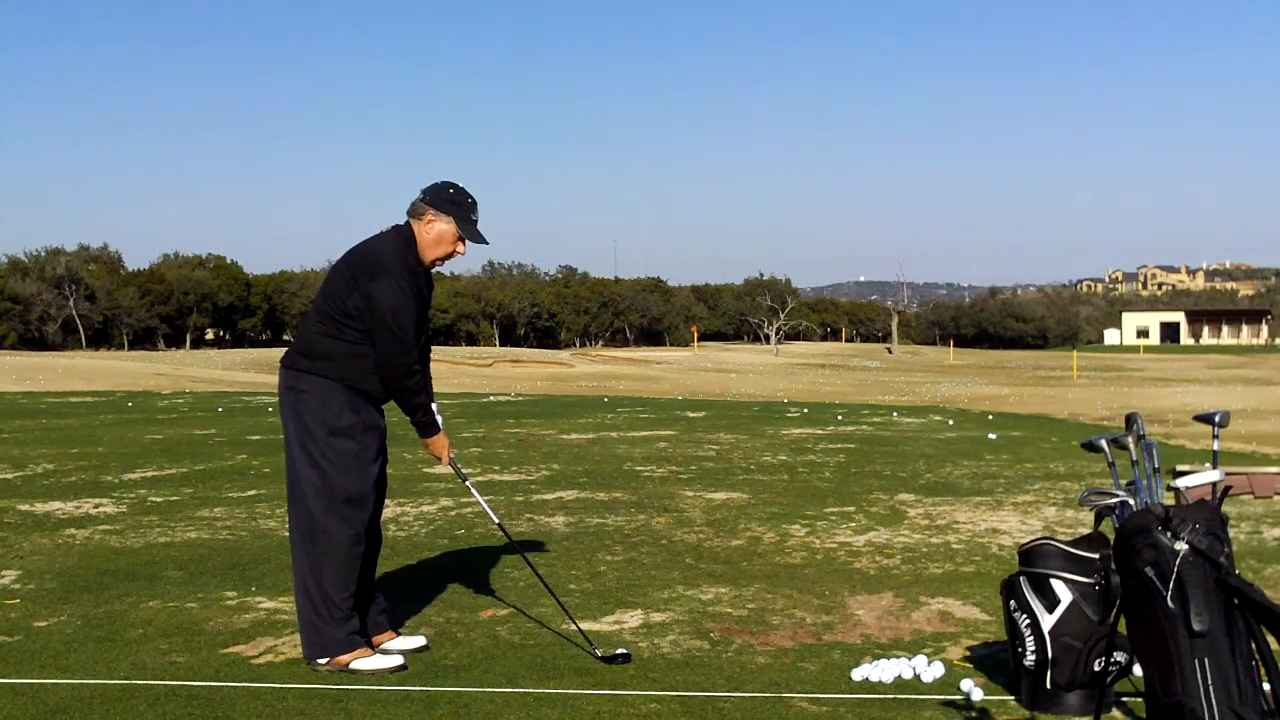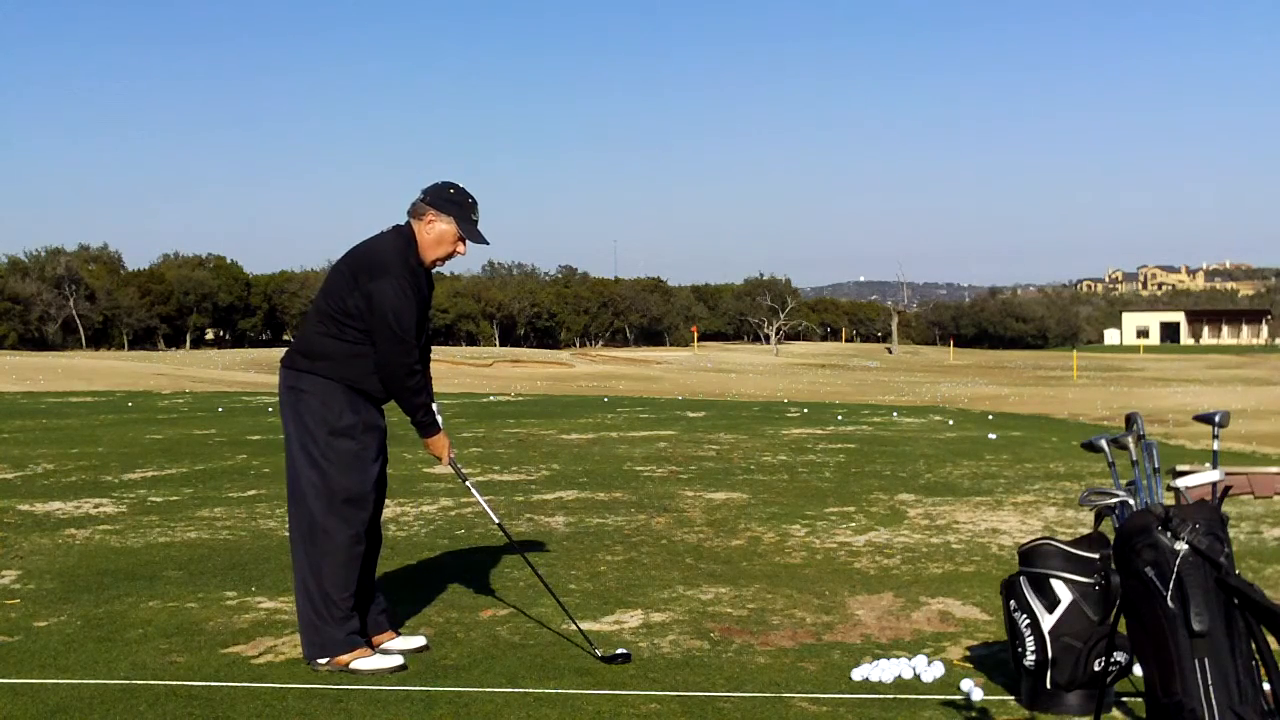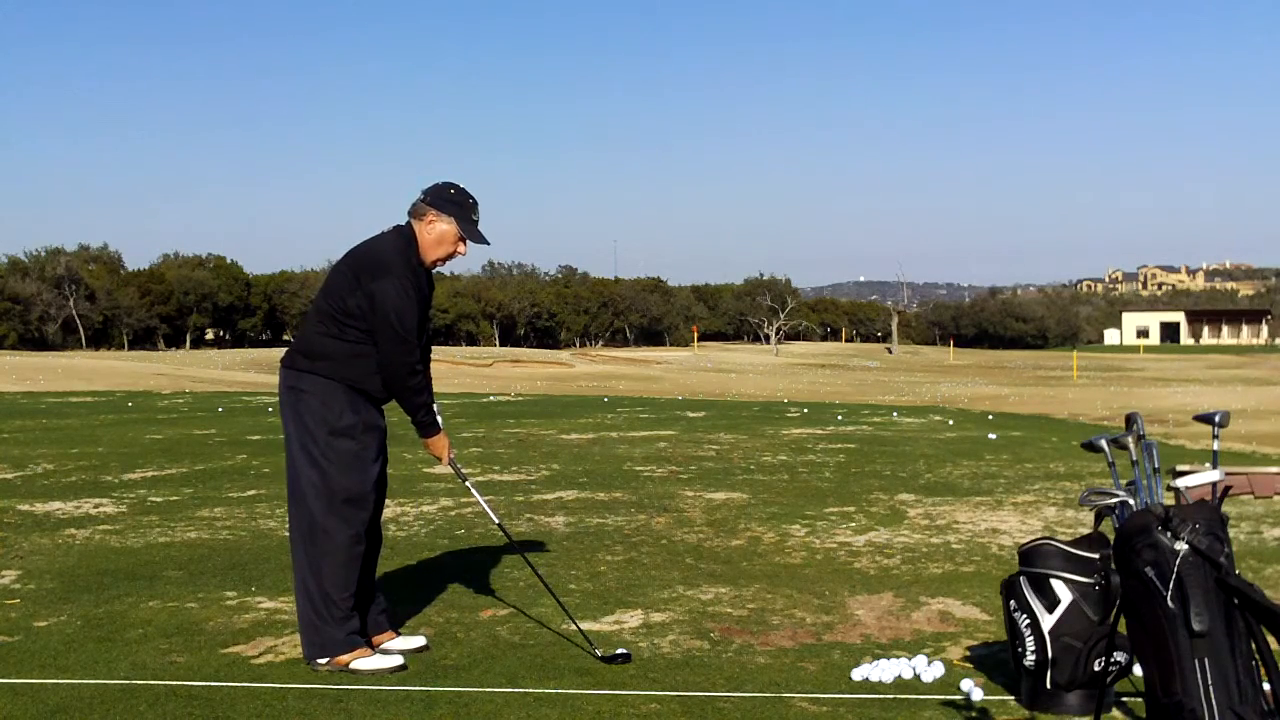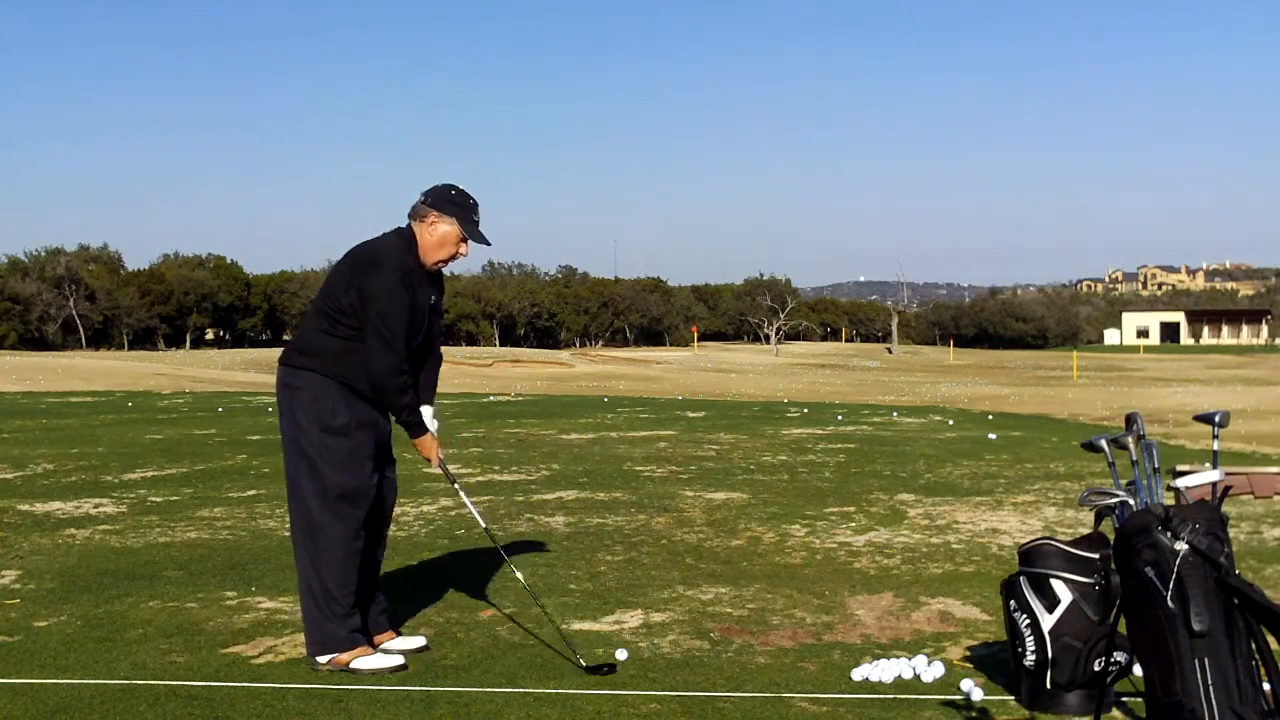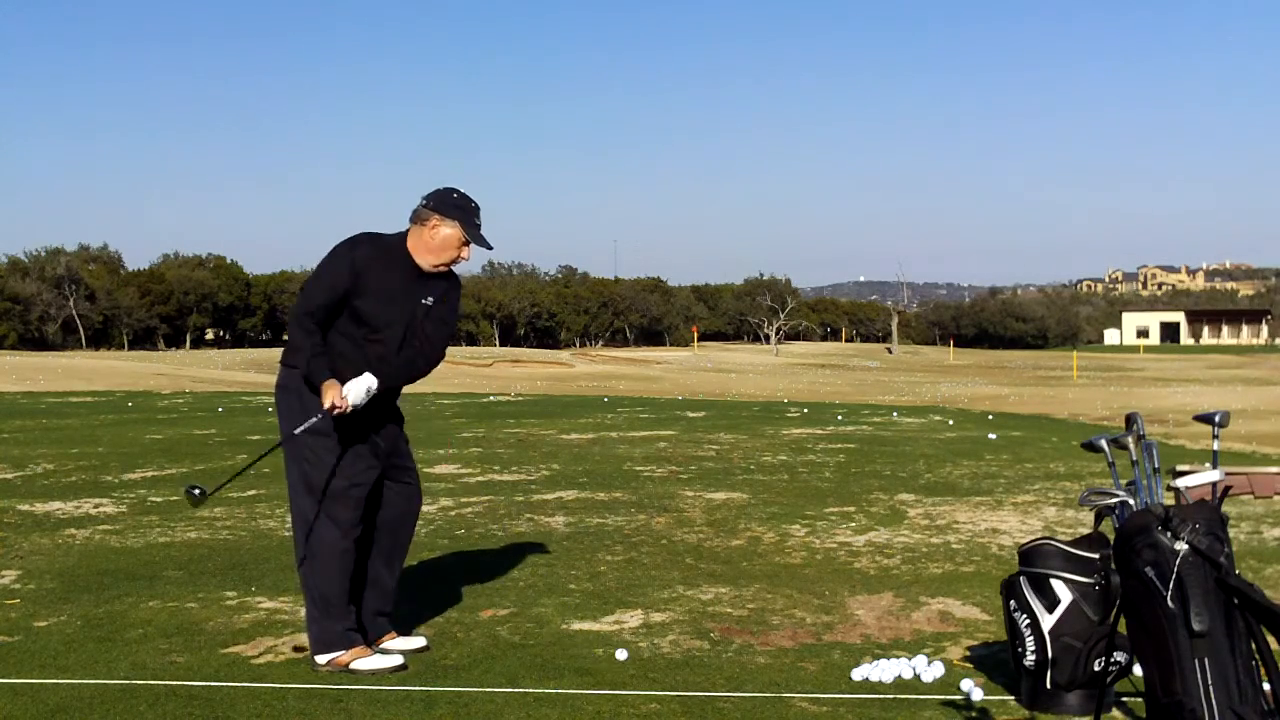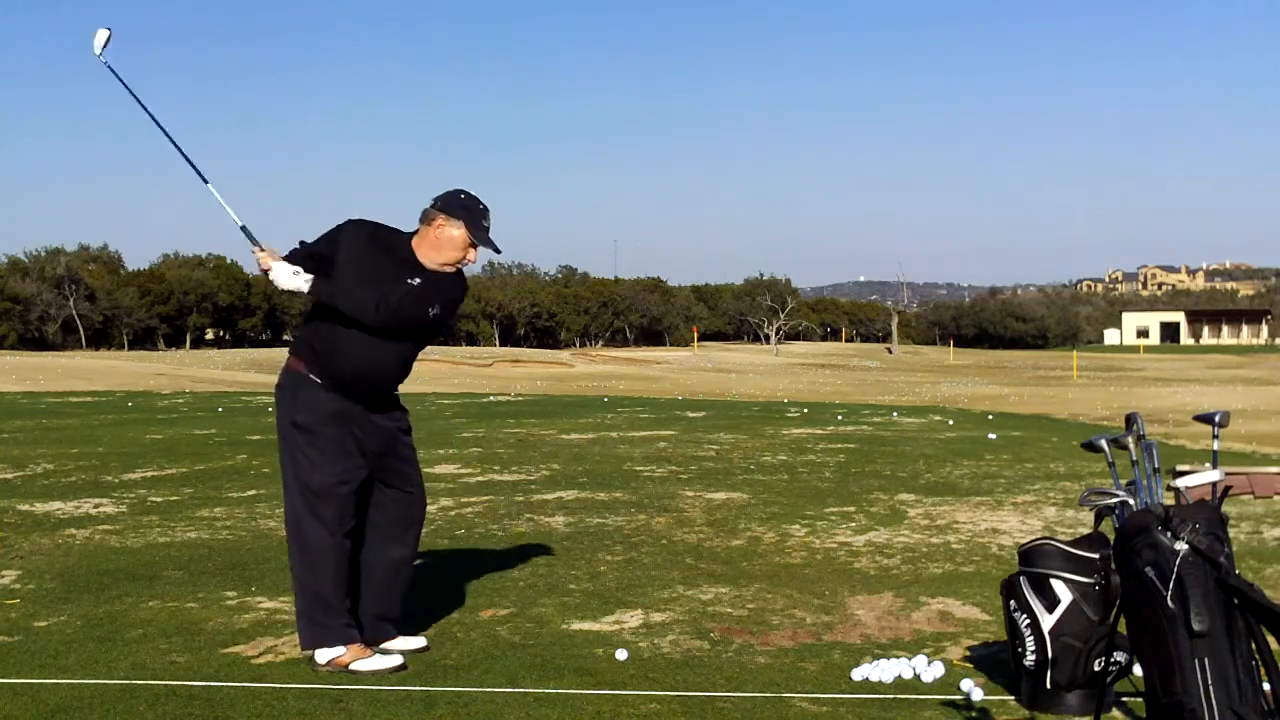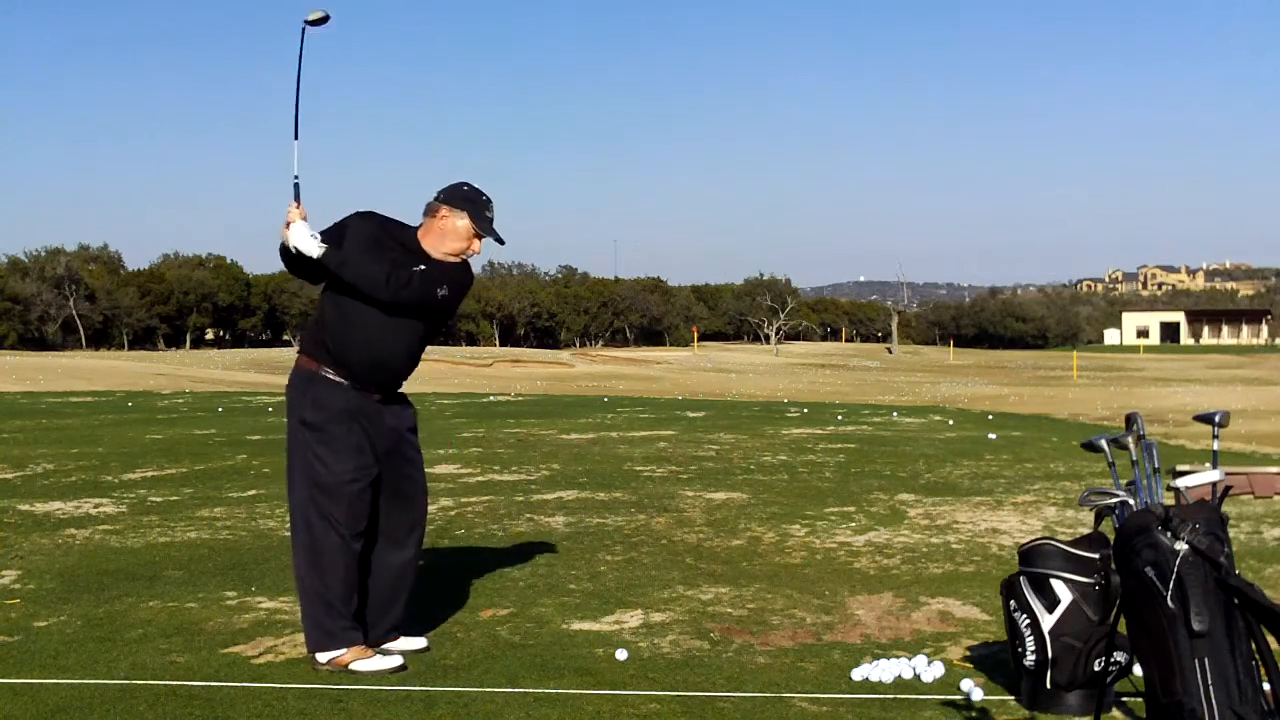
dt=0.2s
person 1, frame 1
left shoulder: (411, 268)
right shoulder: (386, 264)
left elbow: (413, 352)
right elbow: (396, 359)
left wrist: (431, 412)
right wrist: (428, 428)
left hip: (353, 397)
right hip: (323, 394)
left knee: (361, 512)
right knee: (334, 513)
left ankle: (370, 626)
right ankle: (333, 643)
person 1, frame 2
left shoulder: (412, 268)
right shoulder: (387, 265)
left elbow: (414, 352)
right elbow: (397, 359)
left wrist: (430, 414)
right wrist: (429, 428)
left hip: (353, 398)
right hip: (324, 395)
left knee: (361, 512)
right knee: (334, 513)
left ankle: (370, 626)
right ankle: (333, 644)
person 1, frame 3
left shoulder: (413, 269)
right shoulder: (388, 265)
left elbow: (414, 352)
right elbow: (399, 360)
left wrist: (430, 415)
right wrist: (429, 428)
left hip: (354, 397)
right hip: (323, 395)
left knee: (361, 511)
right knee: (334, 514)
left ankle: (369, 626)
right ankle: (333, 644)
person 1, frame 4
left shoulder: (429, 279)
right shoulder: (385, 262)
left elbow: (426, 351)
right elbow: (383, 357)
left wrist: (425, 410)
right wrist: (418, 431)
left hip: (364, 401)
right hip: (319, 391)
left knee: (370, 509)
right knee: (336, 510)
left ankle: (371, 626)
right ankle: (336, 642)
person 1, frame 5
left shoulder: (445, 287)
right shoulder: (364, 254)
left elbow: (426, 352)
right elbow: (309, 313)
left wrist: (368, 383)
right wrist: (324, 381)
left hip: (375, 405)
right hip: (314, 394)
left knee: (396, 507)
right knee: (333, 512)
left ankle: (374, 625)
right ankle: (336, 642)
person 1, frame 6
left shoulder: (450, 286)
right shoulder: (360, 236)
left elbow: (381, 309)
right elbow: (306, 261)
left wrist: (301, 280)
right wrist: (281, 265)
left hip: (378, 408)
right hip: (313, 396)
left knee: (399, 510)
right knee: (326, 513)
left ankle: (375, 628)
right ankle: (333, 640)
person 1, frame 7
left shoulder: (455, 276)
right shoulder: (367, 229)
left elbow: (391, 287)
right elbow: (302, 264)
left wrist: (317, 248)
right wrist: (297, 240)
left hip: (384, 400)
right hip: (326, 391)
left knee: (404, 513)
right knee: (335, 510)
left ankle: (377, 628)
right ankle: (336, 641)
